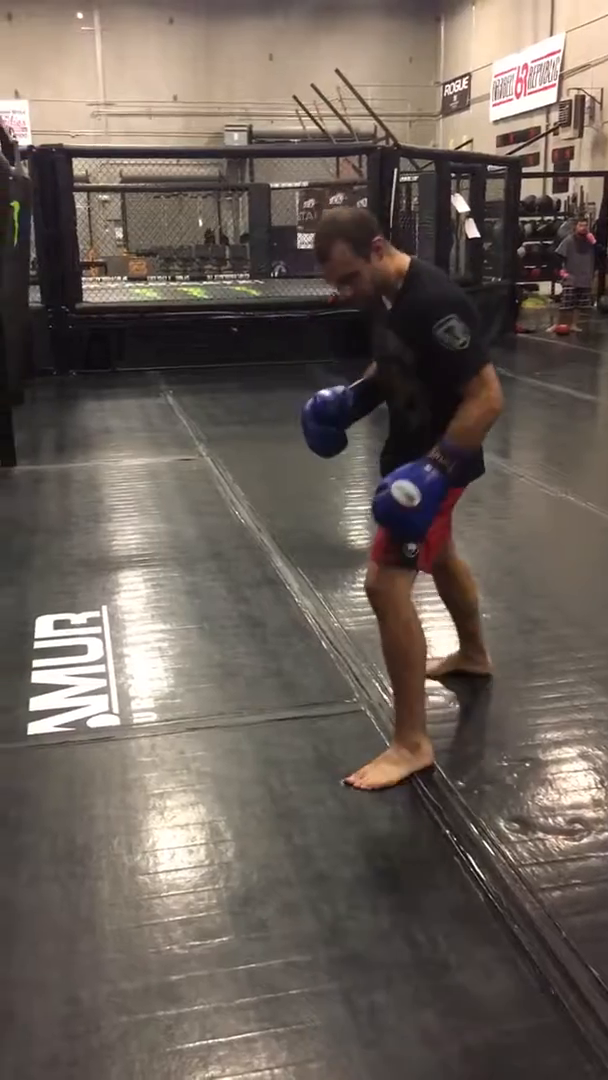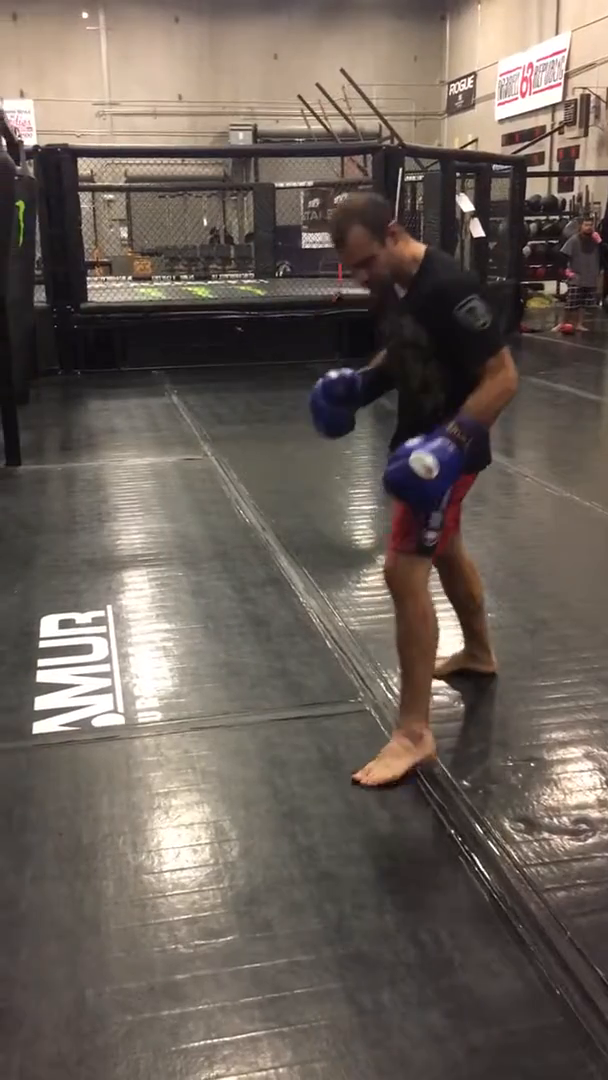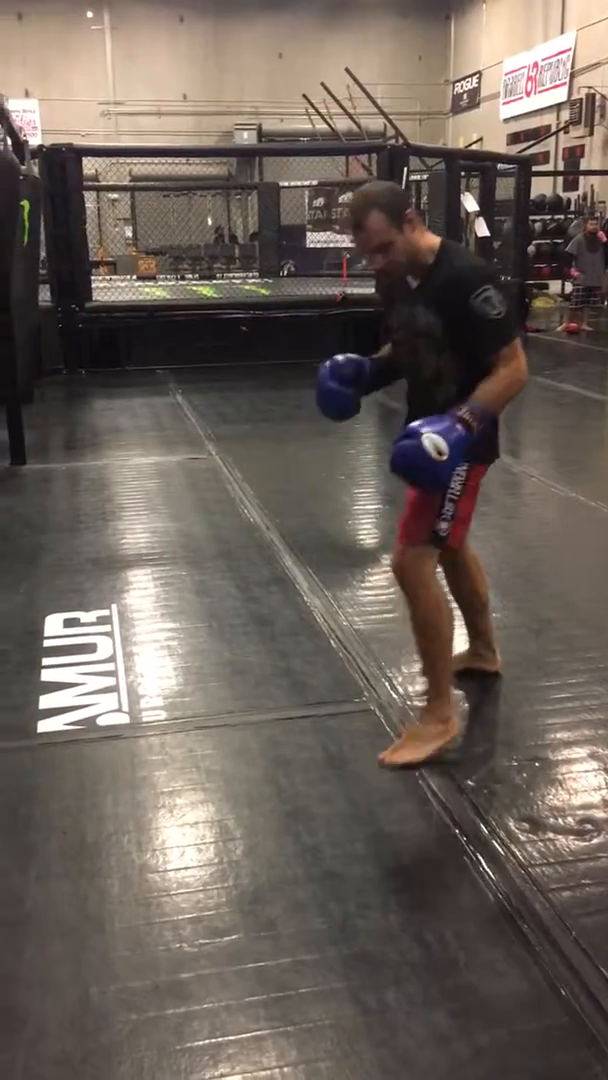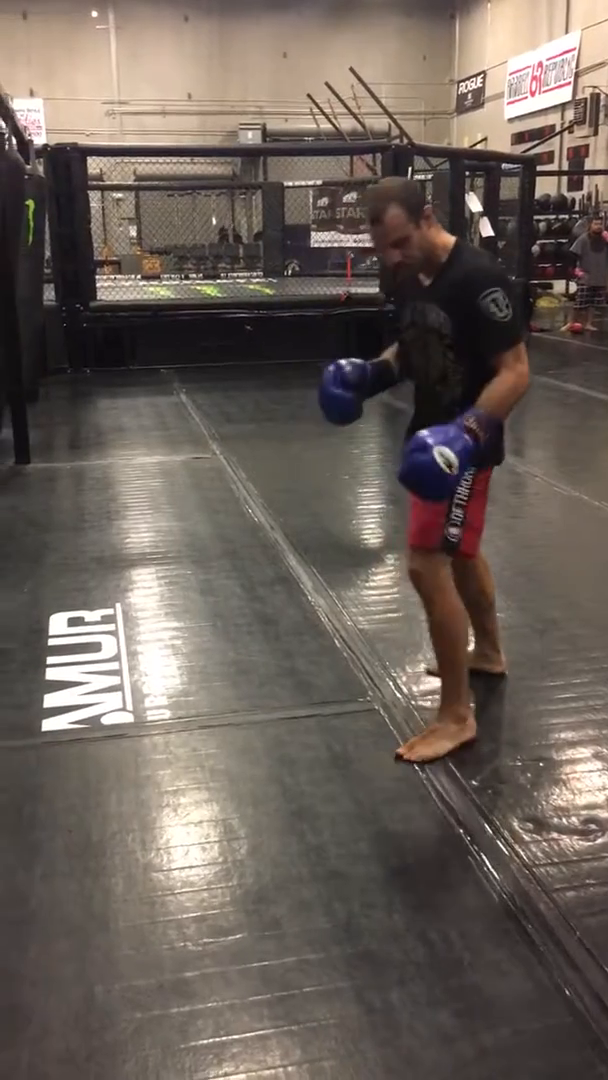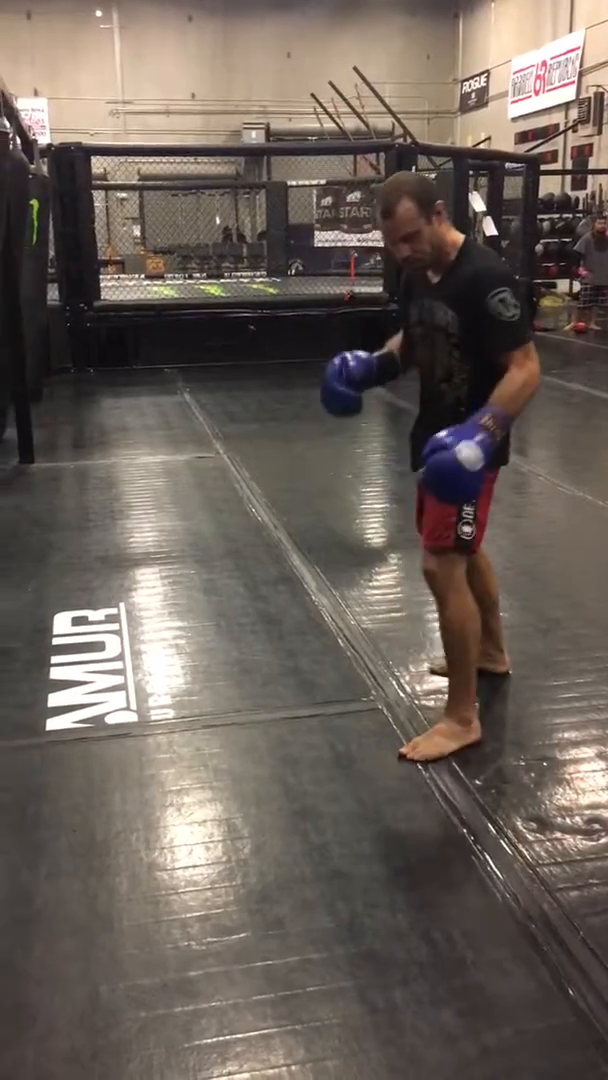
dt=0.1s
person 1, frame 1
left shoulder: (435, 303)
right shoulder: (386, 293)
left elbow: (486, 398)
left wrist: (435, 468)
right wrist: (353, 397)
left hip: (437, 457)
right hip: (413, 446)
left knee: (386, 584)
right knee: (437, 554)
left ankle: (411, 741)
right ankle: (473, 652)
person 1, frame 2
left shoulder: (451, 287)
right shoulder: (390, 286)
left elbow: (503, 377)
left wrist: (449, 442)
right wrist: (358, 385)
left hip: (446, 452)
right hip: (418, 439)
left knee: (404, 570)
right knee: (444, 549)
left ankle: (413, 731)
right ankle: (479, 651)
person 1, frame 3
left shoulder: (466, 277)
right shoulder: (399, 279)
left elbow: (513, 368)
left wrist: (460, 426)
right wrist: (366, 370)
left hip: (457, 440)
right hip: (427, 427)
left knee: (413, 563)
right knee: (450, 545)
left ankle: (440, 712)
right ankle: (483, 650)
person 1, frame 4
left shoulder: (477, 278)
right shoulder: (407, 278)
left elbow: (515, 370)
left wrist: (466, 432)
right wrist: (370, 374)
left hip: (461, 445)
right hip: (430, 437)
left knee: (429, 567)
right knee: (460, 550)
left ankle: (456, 716)
right ankle: (489, 651)
person 1, frame 5
left shoulder: (485, 277)
right shoulder: (415, 275)
left elbow: (525, 368)
left wrist: (482, 431)
right wrist: (375, 365)
left hip: (468, 443)
right hip: (435, 434)
left knee: (443, 567)
right knee: (465, 550)
left ankle: (462, 717)
right ankle: (492, 650)
